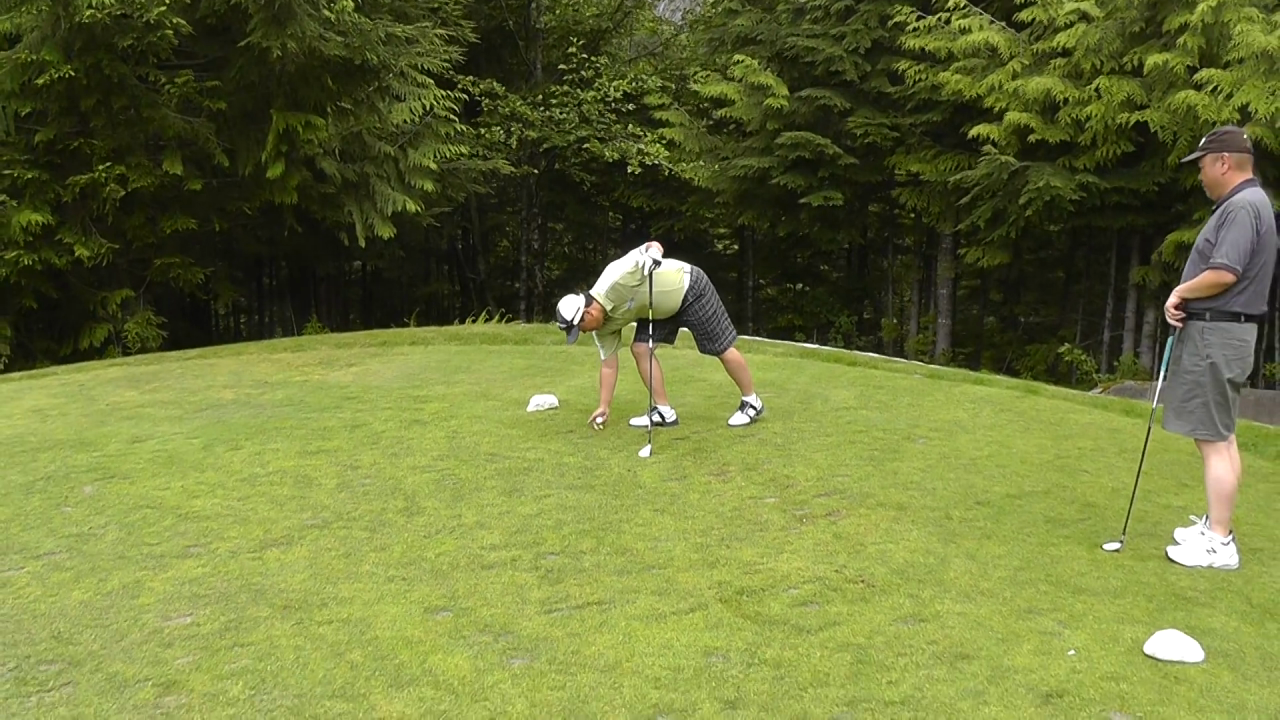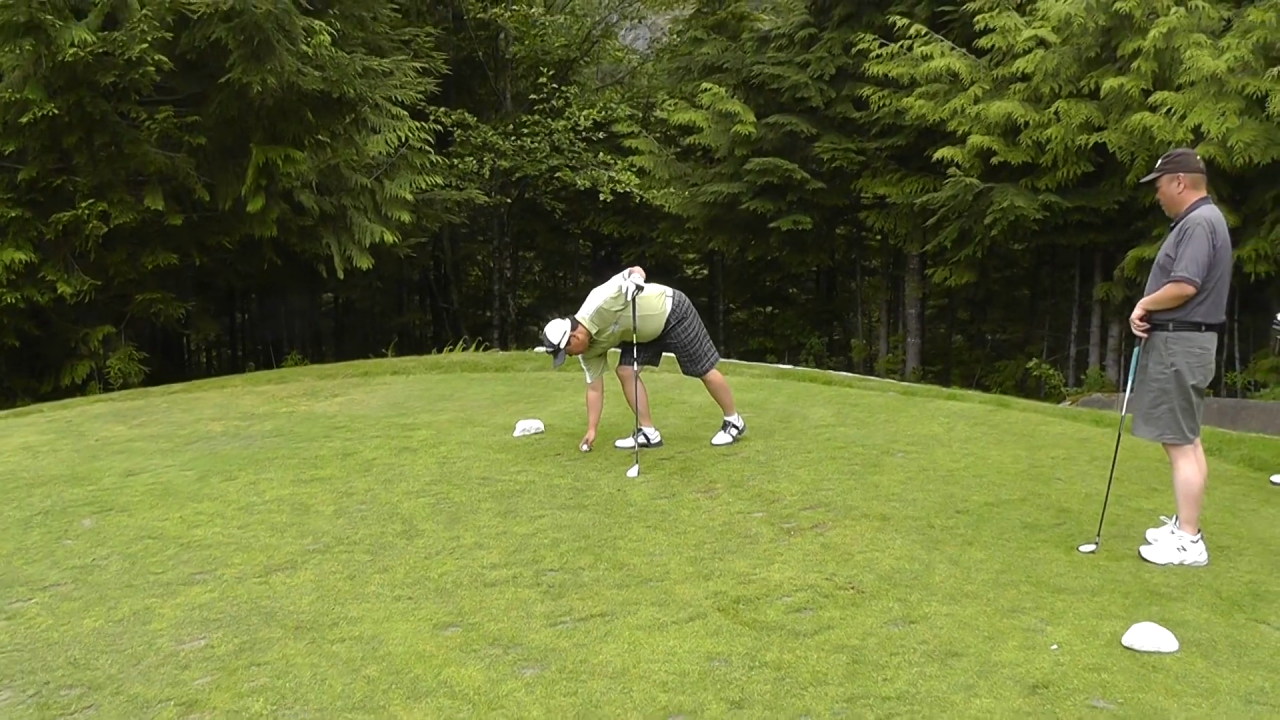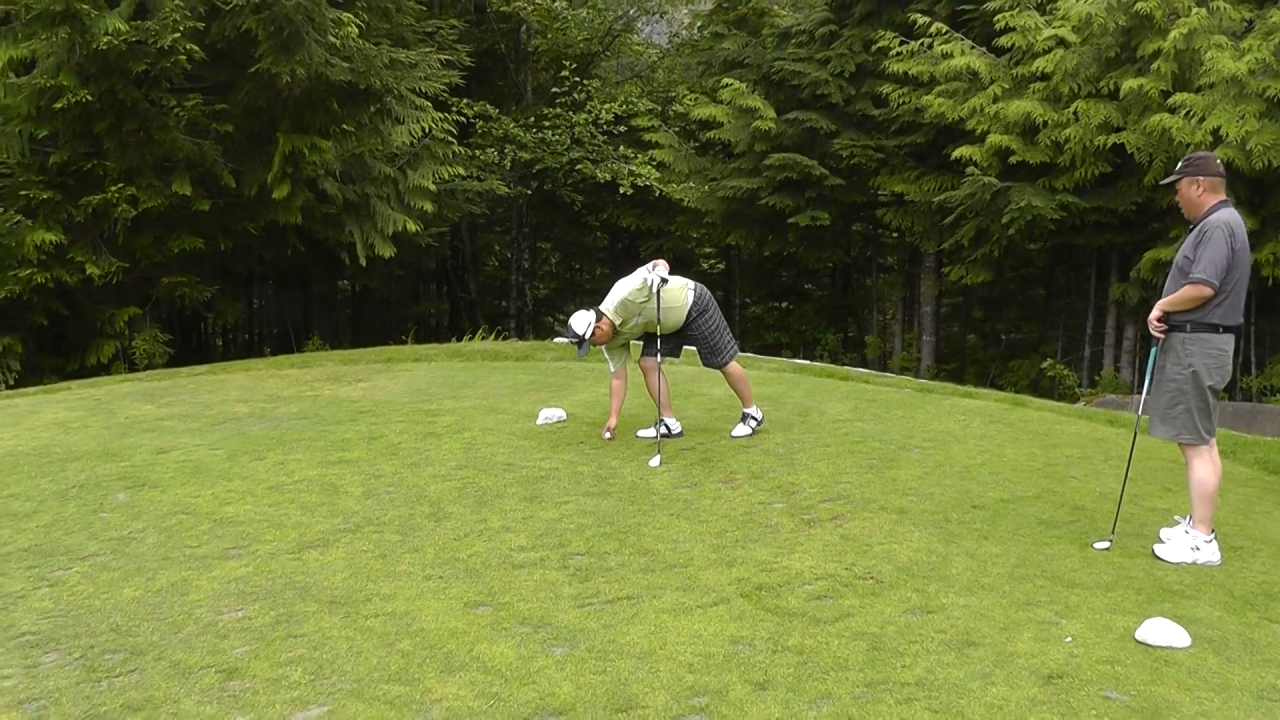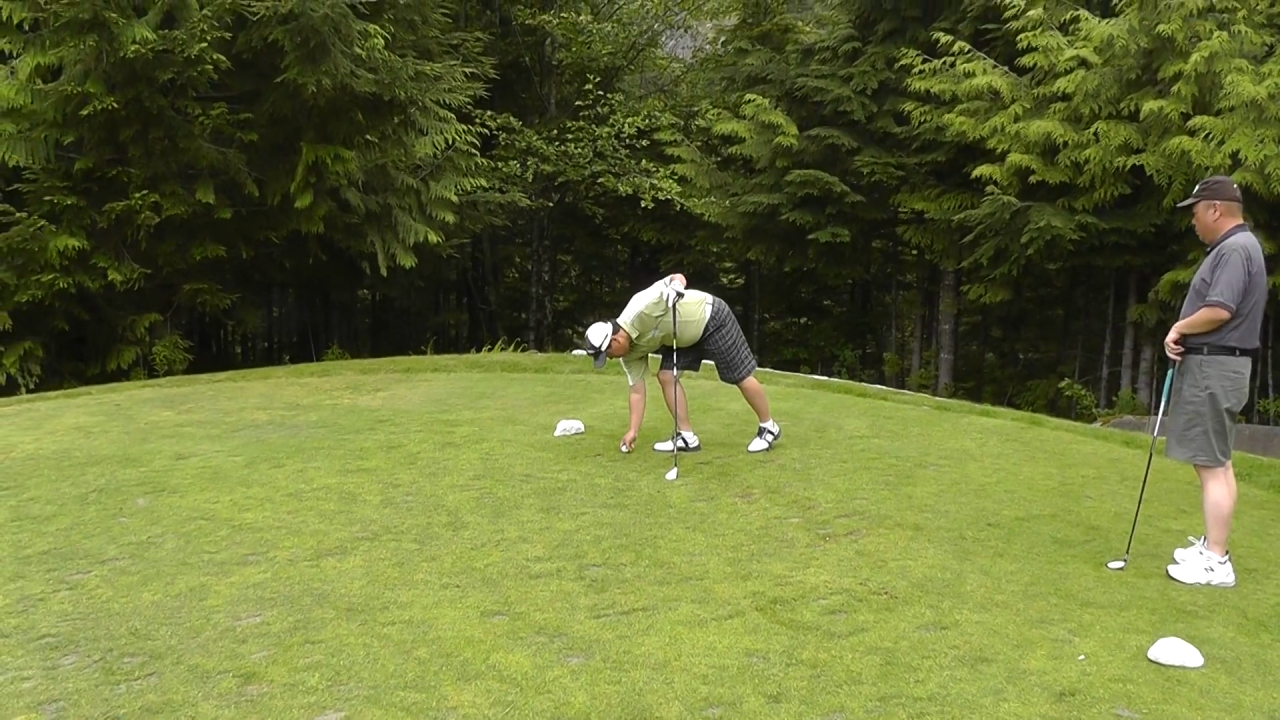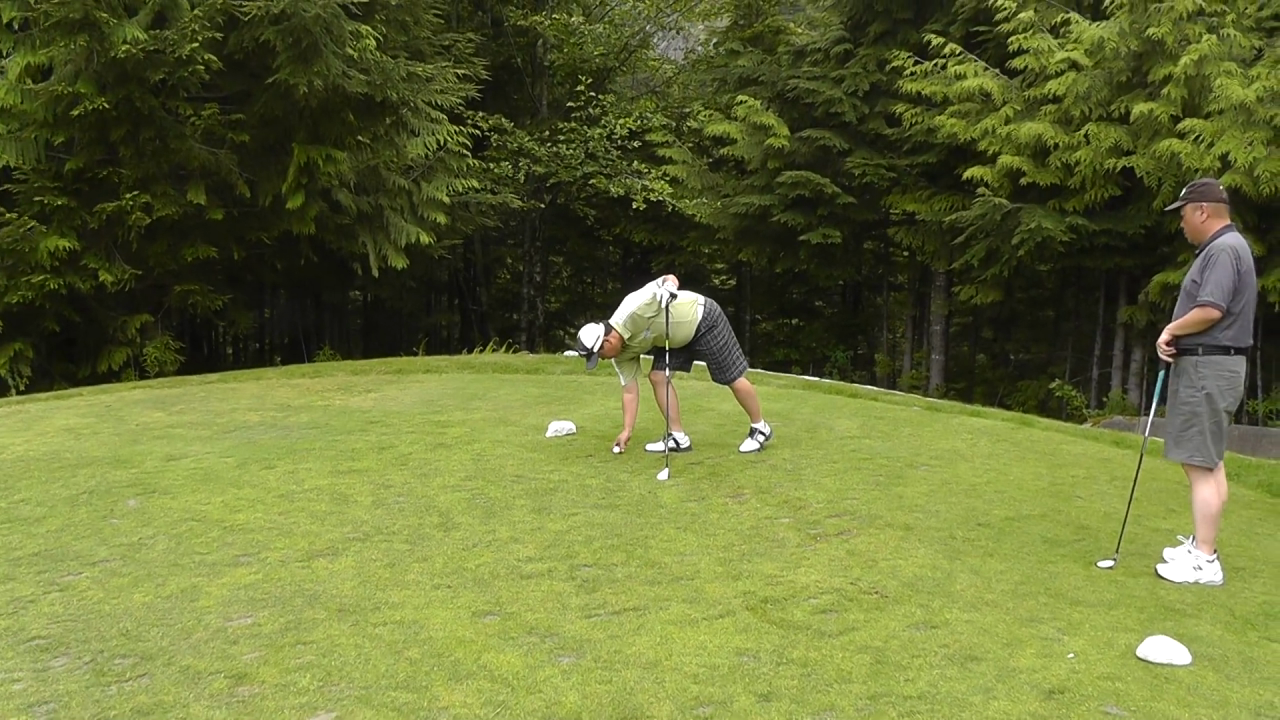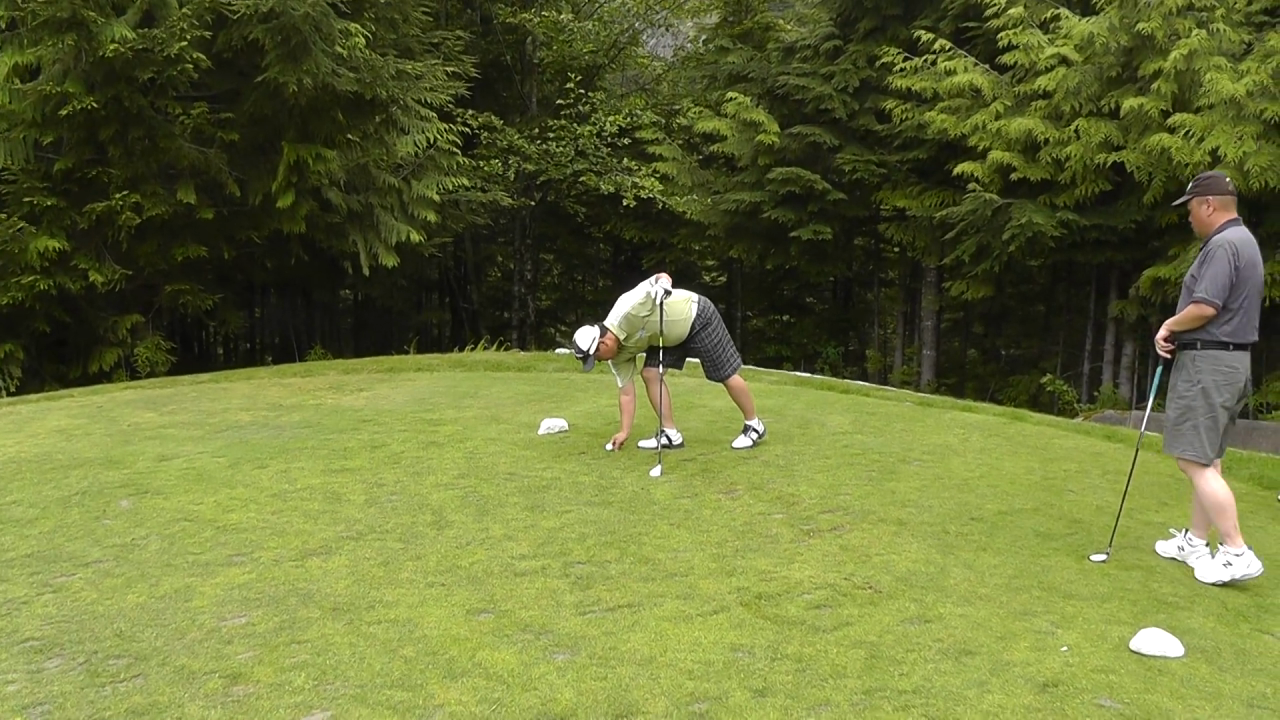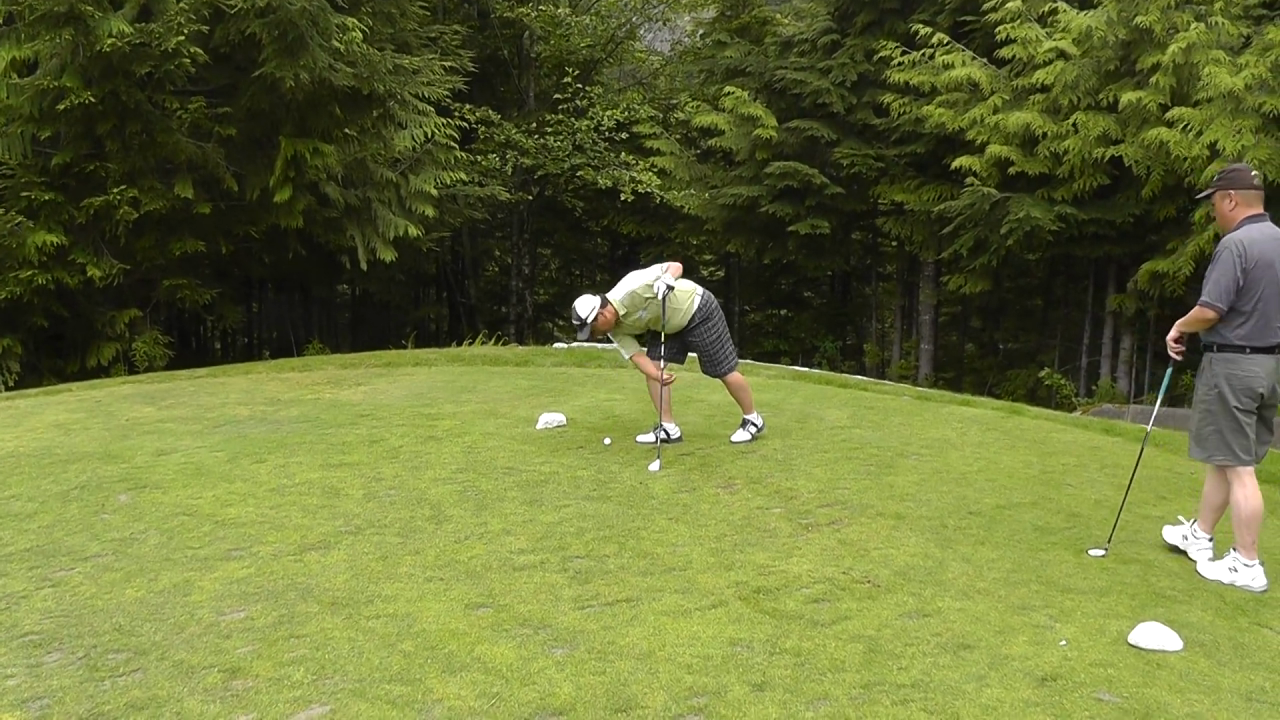
dt=0.5s
person 1, frame 1
left shoulder: (1243, 205)
right shoulder: (1240, 204)
left elbow: (1224, 273)
left wrist: (1180, 292)
right wrist: (1185, 299)
left hip: (1216, 333)
right hip: (1215, 330)
left knee: (1213, 439)
right knee: (1220, 436)
left ankle: (1219, 542)
right ankle: (1215, 526)
person 1, frame 2
left shoulder: (1198, 222)
right shoulder: (1197, 221)
left elbow: (1184, 286)
left wrist: (1144, 305)
right wrist: (1149, 311)
left hip: (1179, 343)
right hip: (1179, 340)
left knee: (1181, 443)
right knee: (1186, 439)
left ankle: (1189, 541)
right ankle: (1185, 526)
person 1, frame 3
left shoulder: (1218, 225)
right shoulder: (1216, 223)
left elbow: (1202, 288)
left wrist: (1162, 306)
right wrist: (1168, 313)
left hip: (1197, 344)
right hip: (1197, 341)
left knee: (1196, 443)
right knee: (1202, 440)
left ankle: (1202, 541)
right ankle: (1199, 525)
person 1, frame 4
left shoulder: (1235, 249)
right shoulder: (1233, 247)
left elbow: (1219, 311)
left wrist: (1179, 329)
right wrist: (1184, 336)
left hip: (1213, 367)
right hip: (1214, 364)
left knee: (1211, 464)
right knee: (1217, 461)
left ankle: (1216, 561)
right ankle: (1212, 546)
person 1, frame 5
left shoulder: (1224, 248)
right shoulder: (1221, 248)
left elbow: (1210, 310)
left wrist: (1170, 330)
right wrist: (1176, 336)
left hip: (1207, 367)
right hip: (1208, 365)
left knee: (1201, 465)
right knee: (1209, 462)
left ankle: (1204, 560)
right ankle: (1201, 545)
person 1, frame 6
left shoulder: (1224, 244)
right shoulder: (1243, 242)
left elbow: (1204, 307)
left wrist: (1168, 326)
right wrist: (1178, 330)
left hip: (1208, 363)
right hip: (1230, 360)
left knee: (1195, 461)
right knee: (1205, 458)
left ankle: (1237, 554)
right ankle: (1195, 541)
person 1, frame 7
left shoulder: (1236, 244)
left elbow: (1210, 311)
left wrist: (1179, 327)
left hip: (1231, 365)
left knee: (1237, 467)
right knee: (1224, 457)
right ankle: (1199, 535)
person 2, frame 1
left shoulder: (615, 279)
right shoulder: (605, 325)
left elbow: (654, 245)
right elbow: (609, 364)
left wrist: (653, 252)
right wrist: (604, 406)
left hip: (690, 288)
left knee: (722, 348)
right knee: (640, 349)
left ankle: (751, 402)
right ankle: (663, 411)
person 2, frame 2
left shoulder: (599, 305)
right shoulder: (591, 347)
left elbow: (636, 270)
right elbow: (595, 388)
left wrist: (635, 277)
right wrist: (591, 430)
left hip: (672, 312)
left knee: (704, 370)
right knee: (625, 372)
left ankle: (733, 422)
right ankle: (648, 433)
person 2, frame 3
left shoulder: (624, 297)
right shoulder: (614, 338)
left elbow: (660, 263)
right elbow: (618, 376)
left wrist: (660, 270)
right wrist: (613, 417)
left hip: (693, 304)
left knee: (724, 362)
right knee: (647, 363)
left ankle: (752, 414)
right ankle: (669, 423)
person 2, frame 4
left shoulder: (641, 310)
right shoulder: (631, 351)
left elbow: (678, 277)
right elbow: (637, 390)
left wrist: (676, 285)
right wrist: (633, 431)
left hip: (712, 318)
left knee: (741, 376)
right knee: (666, 376)
left ankle: (768, 428)
right ankle: (687, 437)
person 2, frame 5
left shoulder: (633, 312)
right shoulder: (623, 352)
left elbow: (671, 278)
right elbow: (630, 390)
left wrist: (669, 286)
right wrist: (627, 429)
left hip: (703, 319)
left knee: (733, 378)
right knee: (657, 377)
left ankle: (760, 428)
right ankle: (678, 437)
person 2, frame 6
left shoulder: (627, 312)
right shoulder: (619, 352)
left elbow: (662, 277)
right elbow: (626, 392)
left wrist: (663, 282)
right wrist: (624, 431)
left hip: (697, 318)
left knee: (726, 374)
right knee: (650, 374)
left ankle: (754, 425)
right ankle: (670, 433)
person 2, frame 7
left shoulder: (630, 290)
right shoulder: (615, 327)
left elbow: (676, 266)
right elbow: (637, 356)
left wrist: (668, 278)
right wrist: (656, 376)
left hip: (699, 312)
left knee: (725, 370)
right knee: (653, 365)
left ankle: (752, 419)
right ankle: (668, 427)
